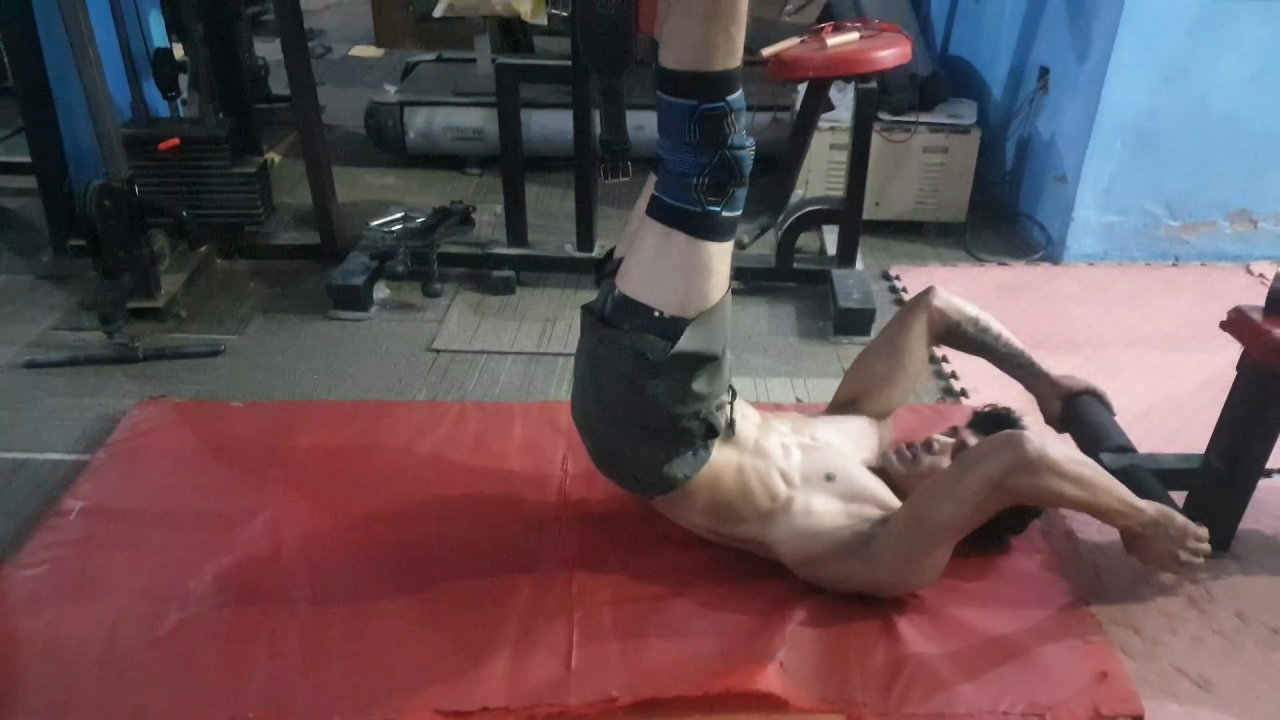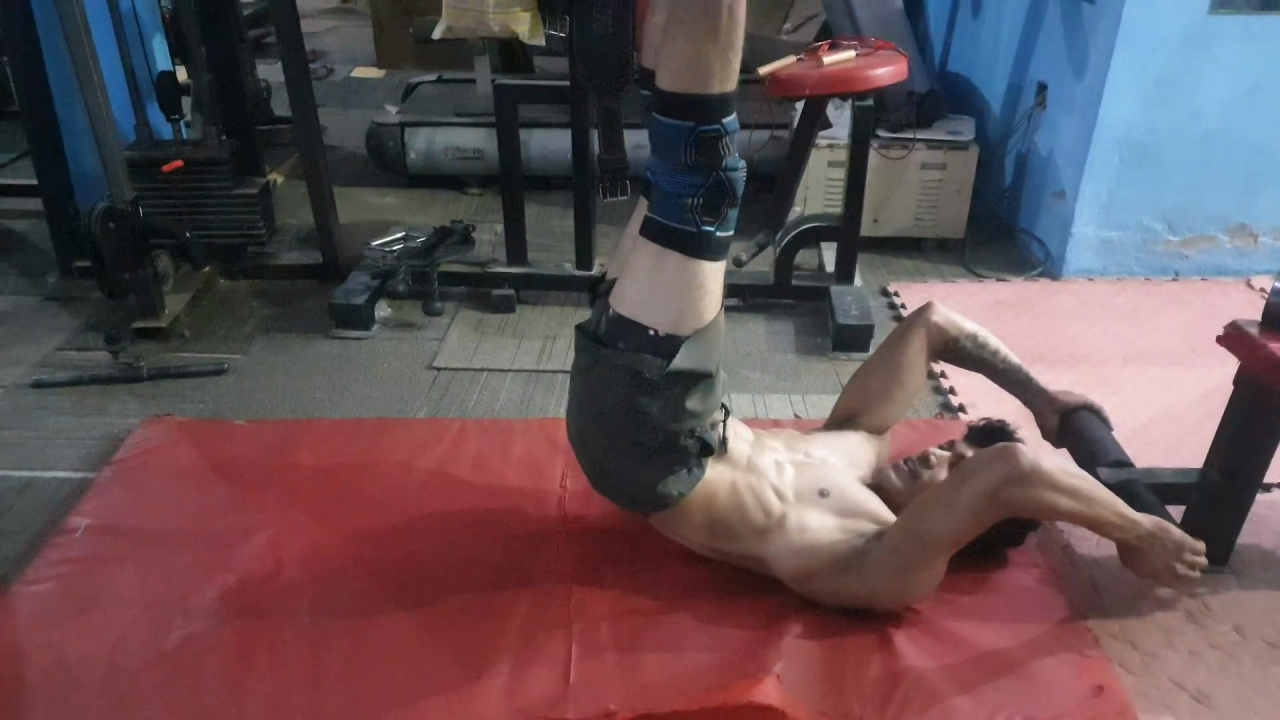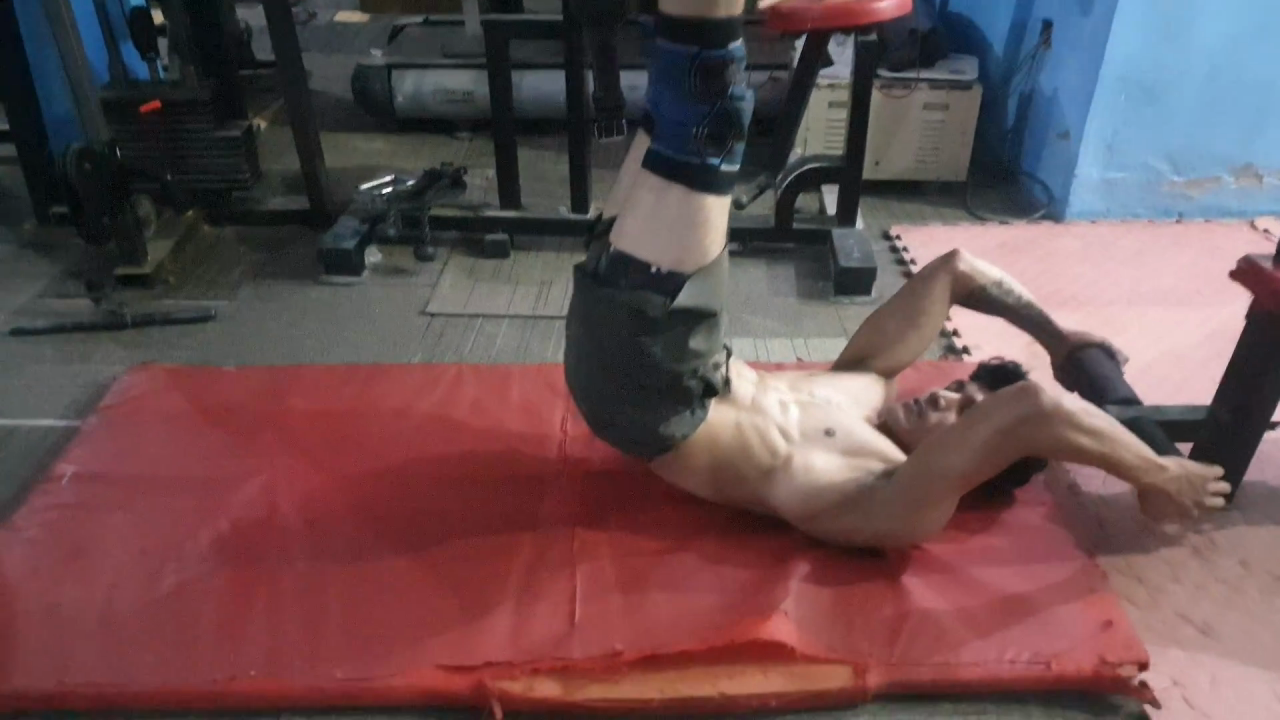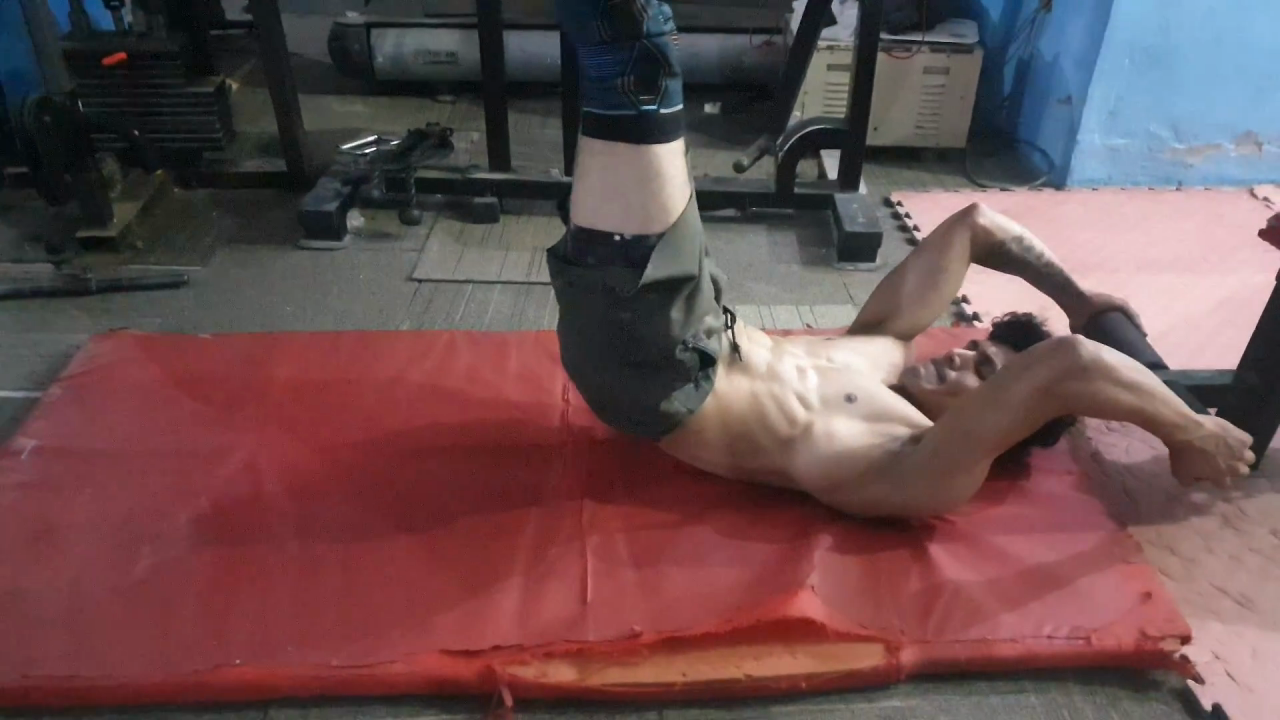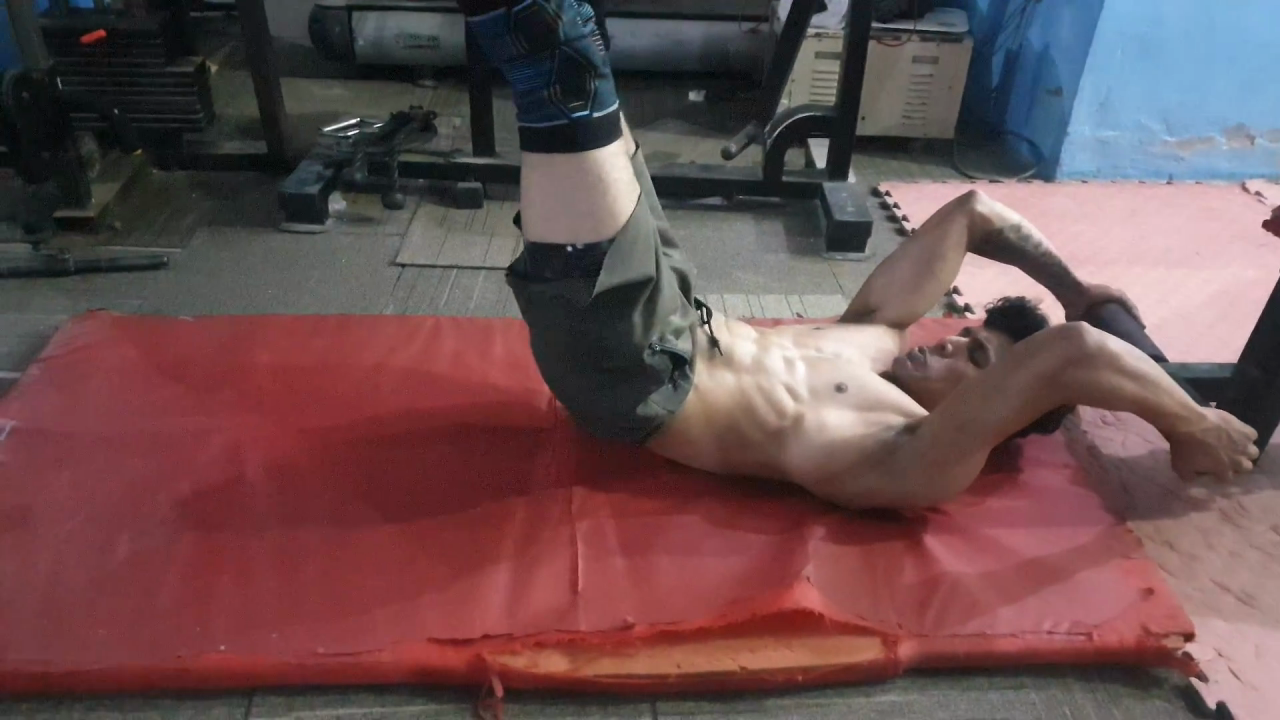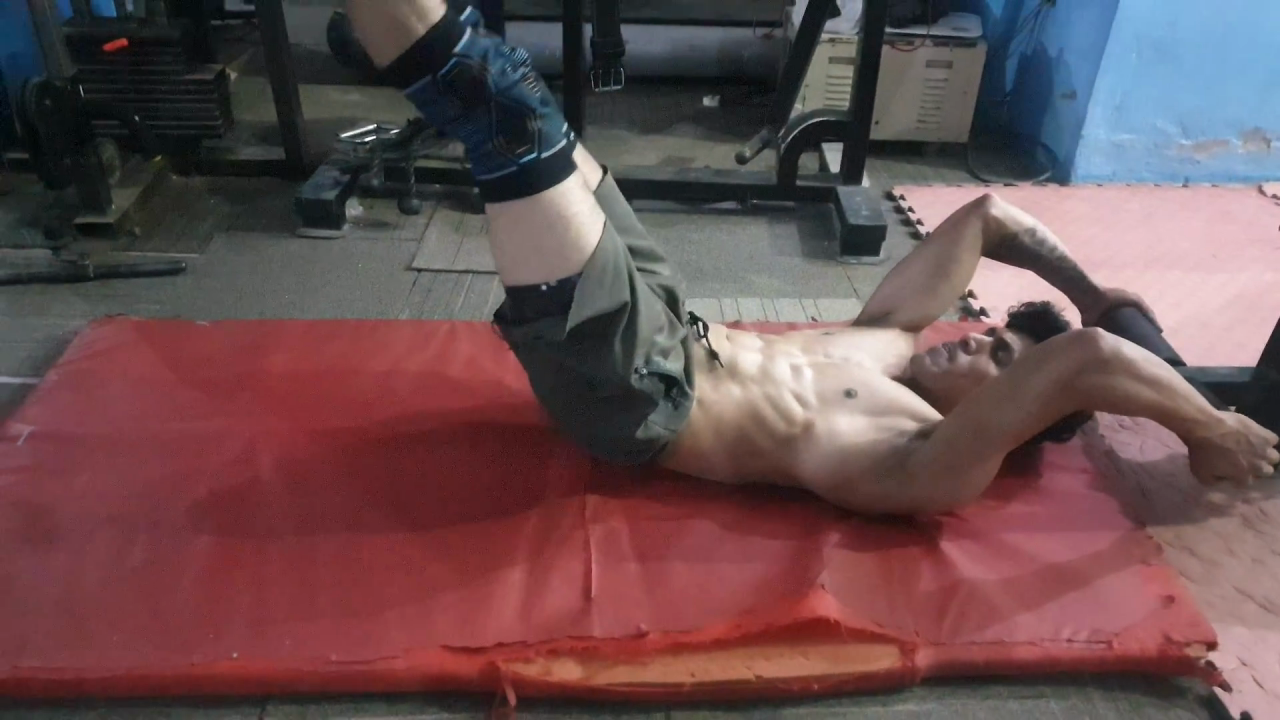
dt=0.7s
person 1, frame 1
left shoulder: (900, 557)
right shoulder: (861, 435)
right elbow: (935, 309)
left wrist: (1142, 521)
right wrist: (1045, 383)
left hip: (647, 422)
right hip: (642, 384)
person 1, frame 2
left shoulder: (896, 571)
right shoulder: (858, 449)
right elbow: (931, 324)
left wrist: (1139, 534)
right wrist: (1041, 398)
left hip: (643, 440)
right hip: (637, 405)
person 1, frame 3
left shoulder: (907, 508)
right shoulder: (864, 391)
right elbow: (957, 270)
left wrist: (1156, 477)
right wrist: (1058, 339)
left hip: (645, 389)
right hip: (635, 361)
person 1, frame 4
left shoulder: (935, 475)
right shoulder: (883, 353)
right elbow: (975, 225)
left wrist: (1193, 437)
right wrist: (1079, 300)
left hip: (646, 365)
right hip: (704, 338)
person 1, frame 5
left shoulder: (929, 464)
right shoulder: (876, 340)
right elbow: (971, 211)
left wrist: (1193, 428)
right wrist: (1075, 290)
left hip: (629, 370)
right hip: (682, 330)
person 1, frame 6
left shoulder: (943, 468)
right shoulder: (892, 344)
left elbow: (1084, 359)
right elbow: (986, 216)
right wrist: (1092, 292)
left hip: (632, 393)
right hip: (678, 338)
left knee: (516, 124)
right knee: (522, 118)
